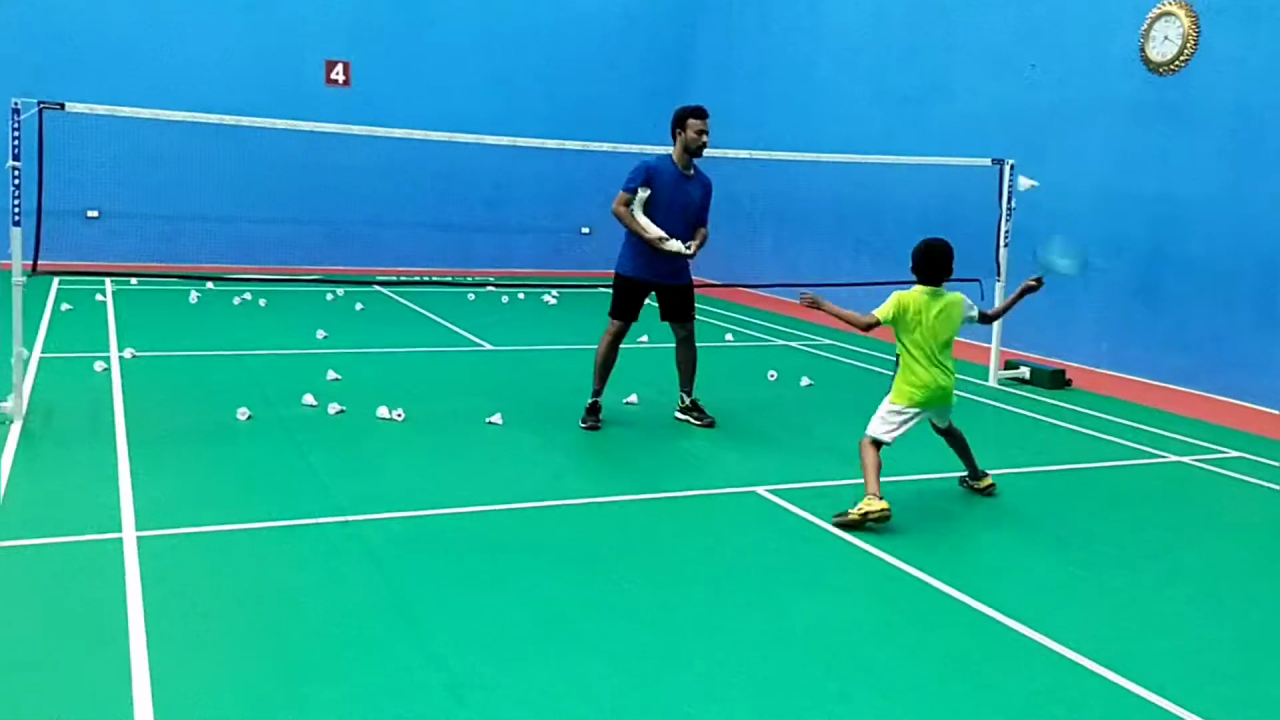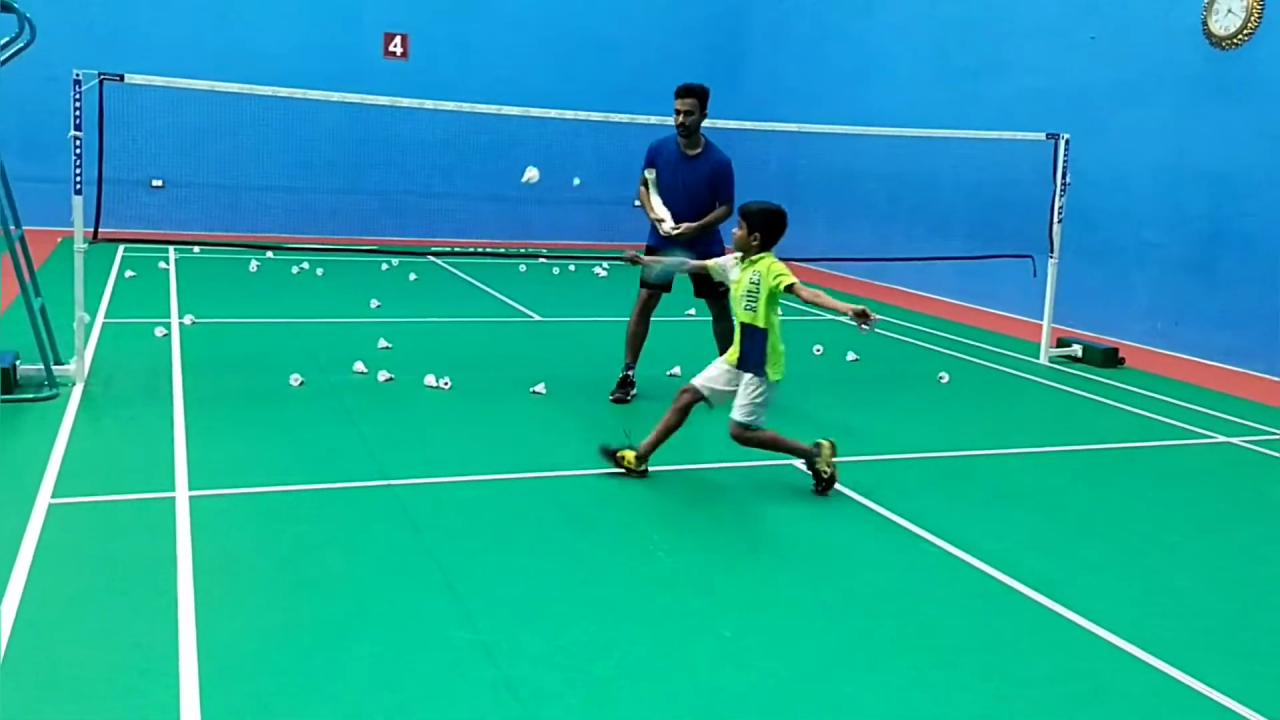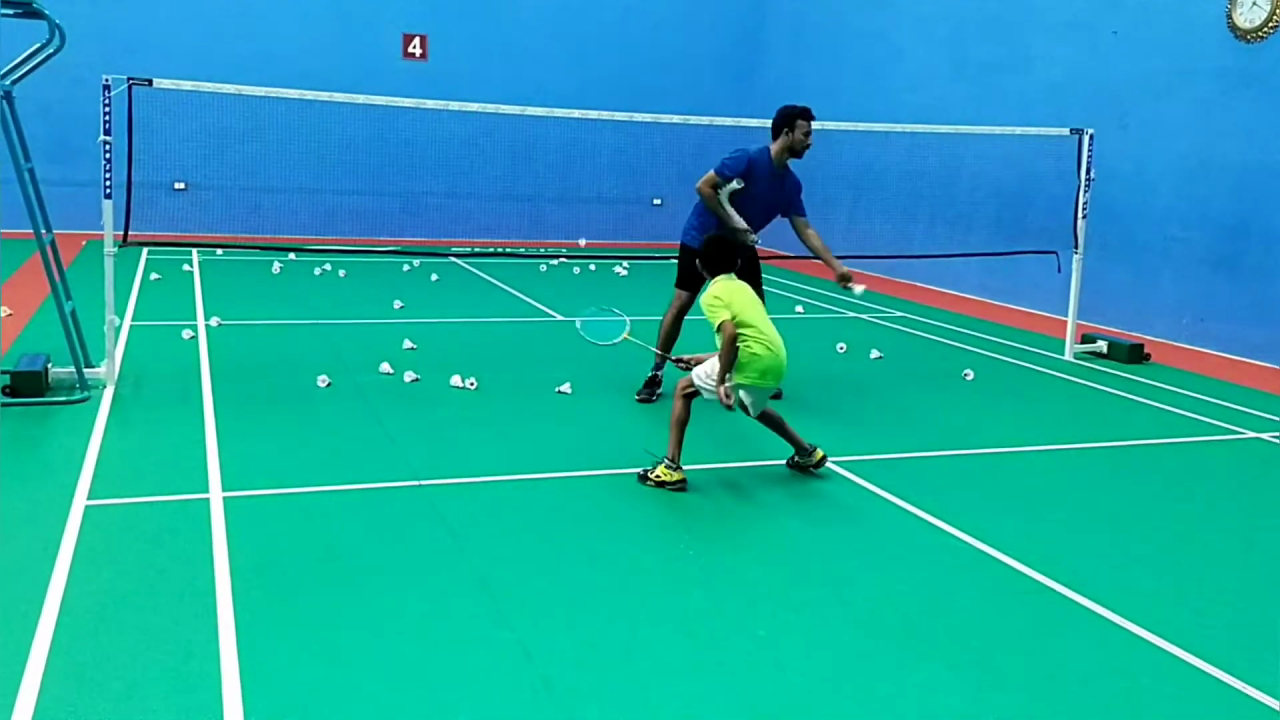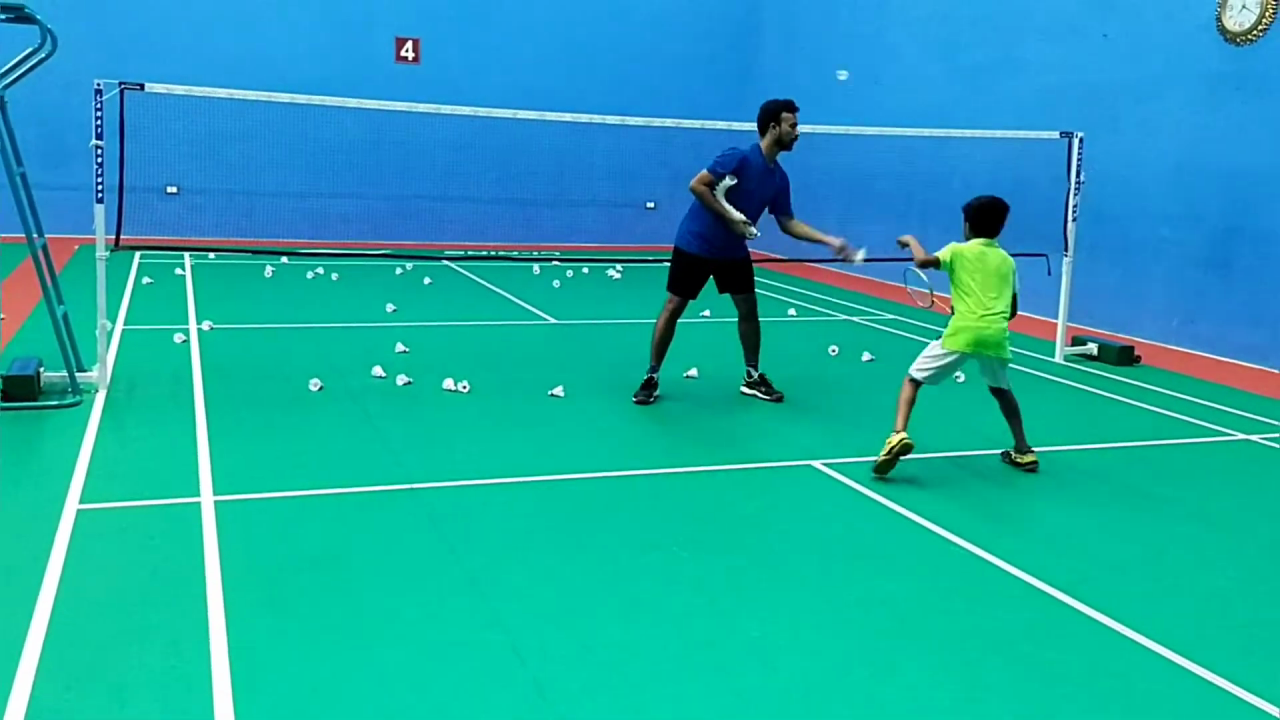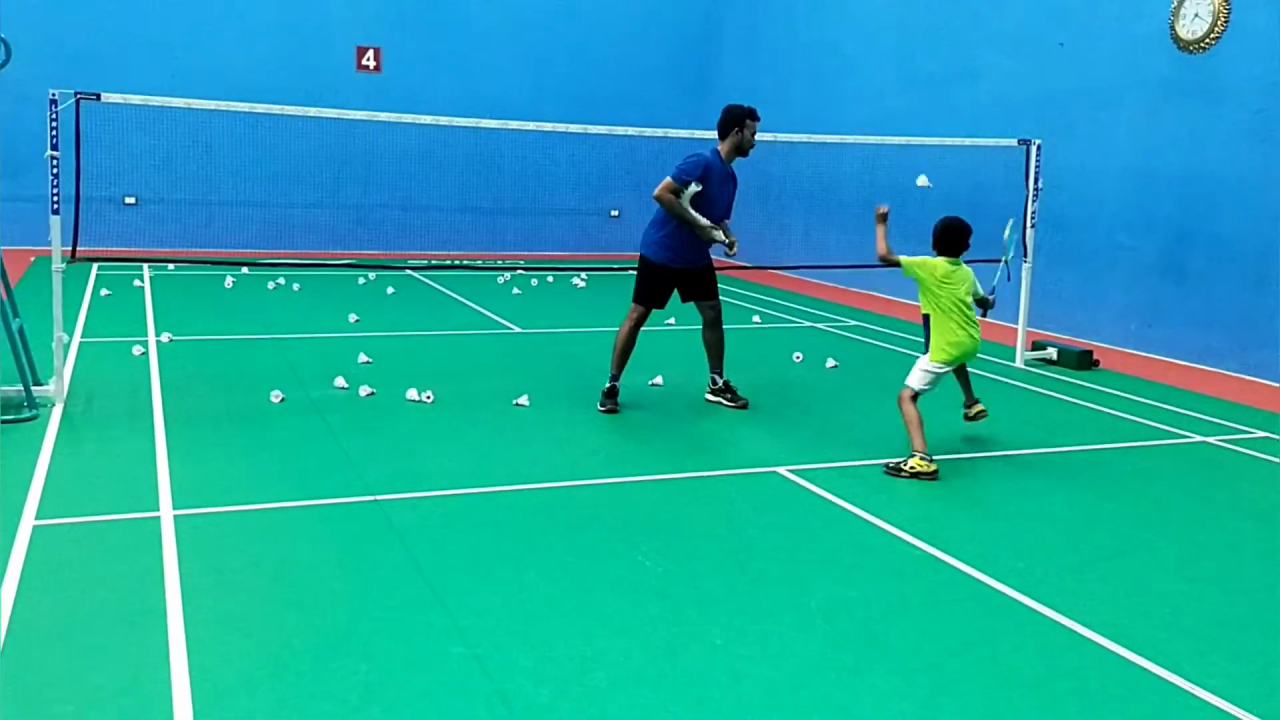
dt=1s
person 1, frame 1
left shoulder: (703, 183)
right shoulder: (649, 169)
left elbow: (701, 226)
right elbow: (618, 207)
left wrist: (696, 242)
right wrist: (649, 235)
left hip: (676, 273)
right hip: (635, 268)
left knee: (686, 335)
right knee: (616, 331)
left ankle: (686, 403)
right ankle: (594, 402)
person 1, frame 2
left shoulder: (719, 161)
right shoulder: (656, 149)
left elbow: (726, 207)
right elbow: (643, 186)
left wrist: (697, 227)
right wrist: (653, 214)
left hip: (704, 246)
right hip: (661, 241)
left knee: (721, 308)
right knee: (644, 303)
right ankle: (627, 375)
person 1, frame 3
left shoulder: (790, 183)
right shoulder: (747, 160)
left elbow: (804, 230)
right elbow: (703, 187)
left wrist: (835, 266)
right wrist: (732, 224)
left hip: (740, 247)
right hip: (702, 239)
right knee: (681, 304)
right ankle: (656, 375)
person 1, frame 4
left shoulder: (778, 177)
right shoulder: (739, 157)
left elbow: (788, 223)
right elbow: (697, 186)
left wrist: (828, 241)
right wrist: (729, 218)
left hip: (734, 250)
right hip: (695, 243)
left knee: (748, 308)
right knee: (673, 307)
left ankle: (752, 377)
right ankle: (651, 377)
person 1, frame 5
left shoulder: (730, 178)
right shoulder: (702, 163)
right elbow: (661, 193)
left wrist: (728, 238)
right wrist: (696, 223)
left hip: (696, 258)
right hip: (660, 253)
left knee: (713, 314)
right knee: (637, 316)
left ankle: (717, 384)
right ankle: (612, 386)
person 2, frame 1
left shoulder: (902, 300)
right shoulder: (957, 302)
left elbow: (866, 323)
right elbow: (989, 317)
left wrist: (824, 306)
right wrist: (1023, 292)
left hip: (910, 389)
right hip: (943, 385)
left knee: (870, 442)
right knee: (943, 425)
left ankle: (873, 502)
right ankle: (978, 477)
person 2, frame 2
left shoulder: (771, 268)
right shoulder: (733, 262)
left elbow: (804, 291)
right elbow: (694, 266)
left wrist: (847, 309)
right wrist: (647, 261)
left hip: (761, 362)
right hip: (739, 354)
left knee: (741, 430)
right knee: (686, 396)
left ankle: (816, 453)
right ankle: (639, 456)
person 2, frame 3
left shoulder: (712, 297)
right shoulder: (743, 288)
left elbow: (729, 335)
left wrist: (720, 383)
right wrist: (702, 360)
left hip: (753, 361)
right hip: (776, 362)
left knee: (684, 389)
right knee: (752, 407)
left ankle: (672, 468)
right ankle: (807, 453)
person 2, frame 4
left shoulder: (958, 251)
right shoulder: (1008, 262)
left elbow: (923, 261)
right elbow: (1011, 311)
left wrist: (911, 240)
left hip: (962, 334)
right hip: (996, 336)
left knee: (912, 380)
right knee: (1000, 388)
left ankle: (899, 434)
right ankle: (1023, 453)
person 2, frame 5
left shoulder: (925, 267)
right shoulder: (967, 273)
left elbow: (884, 256)
right elbow: (985, 303)
left wrist: (881, 223)
right wrist: (990, 300)
left hip: (944, 347)
right hip: (971, 342)
left knee: (906, 397)
left ankle: (921, 460)
right ankle: (972, 405)
